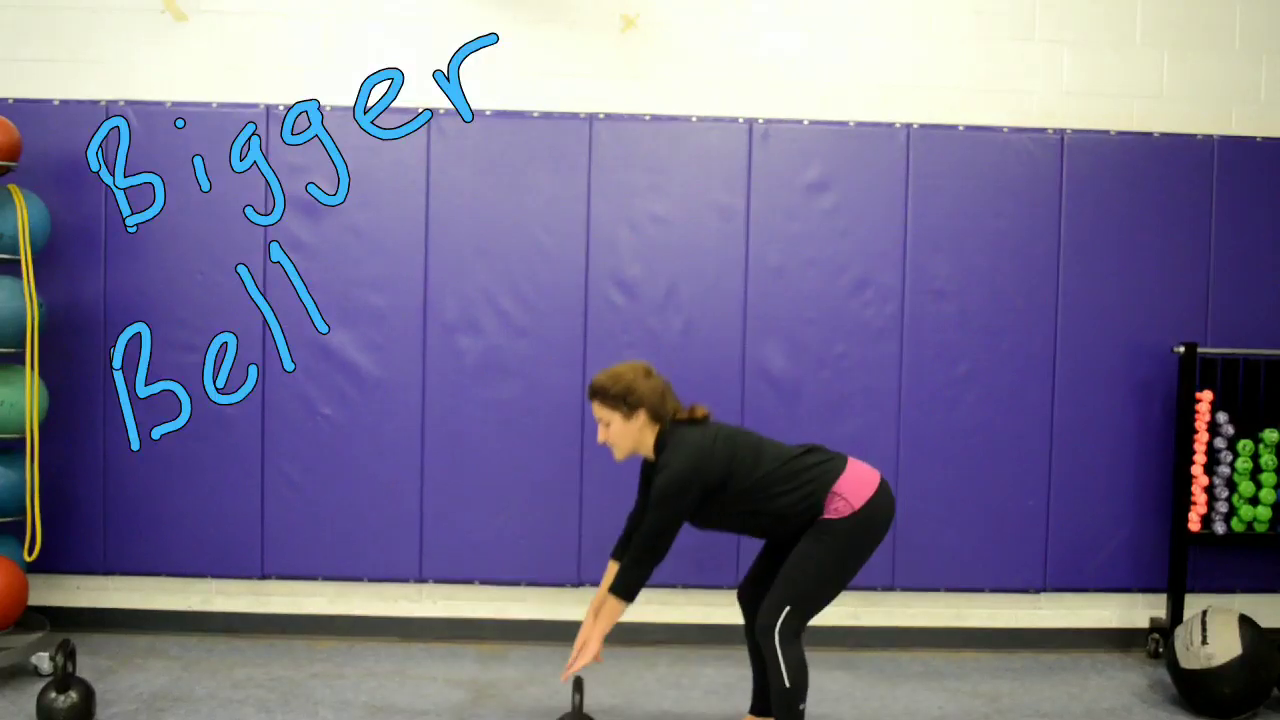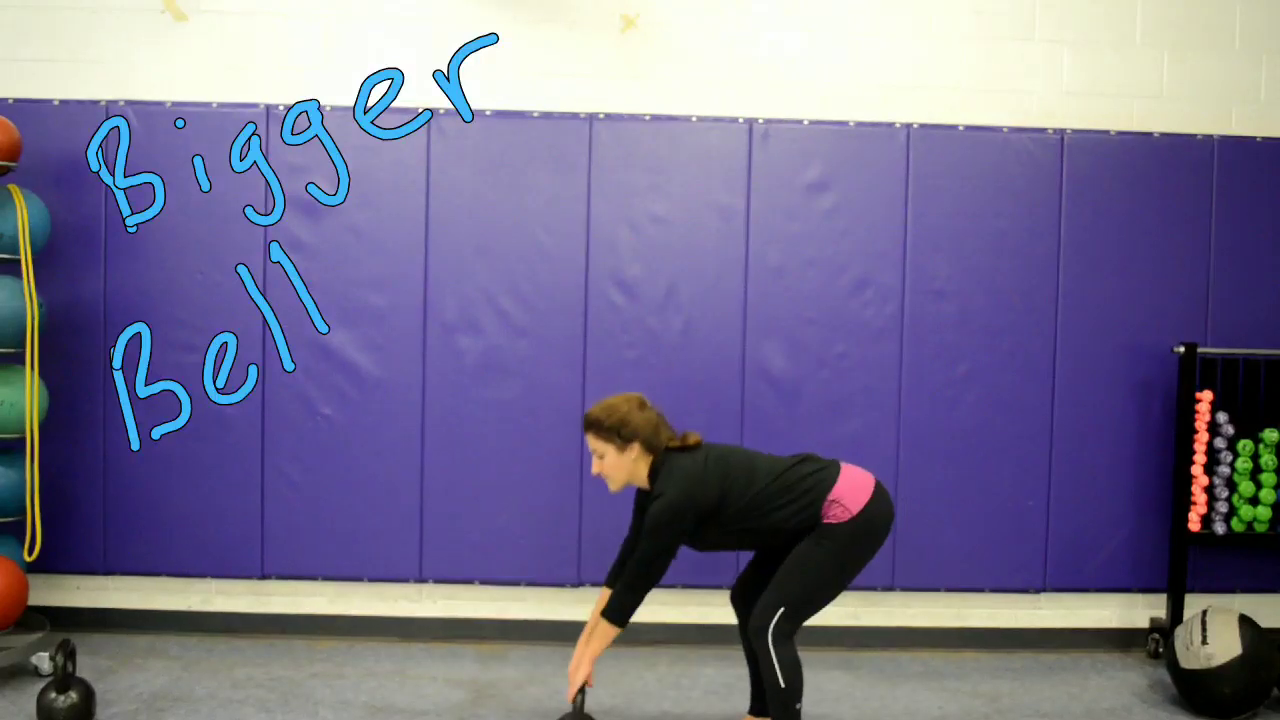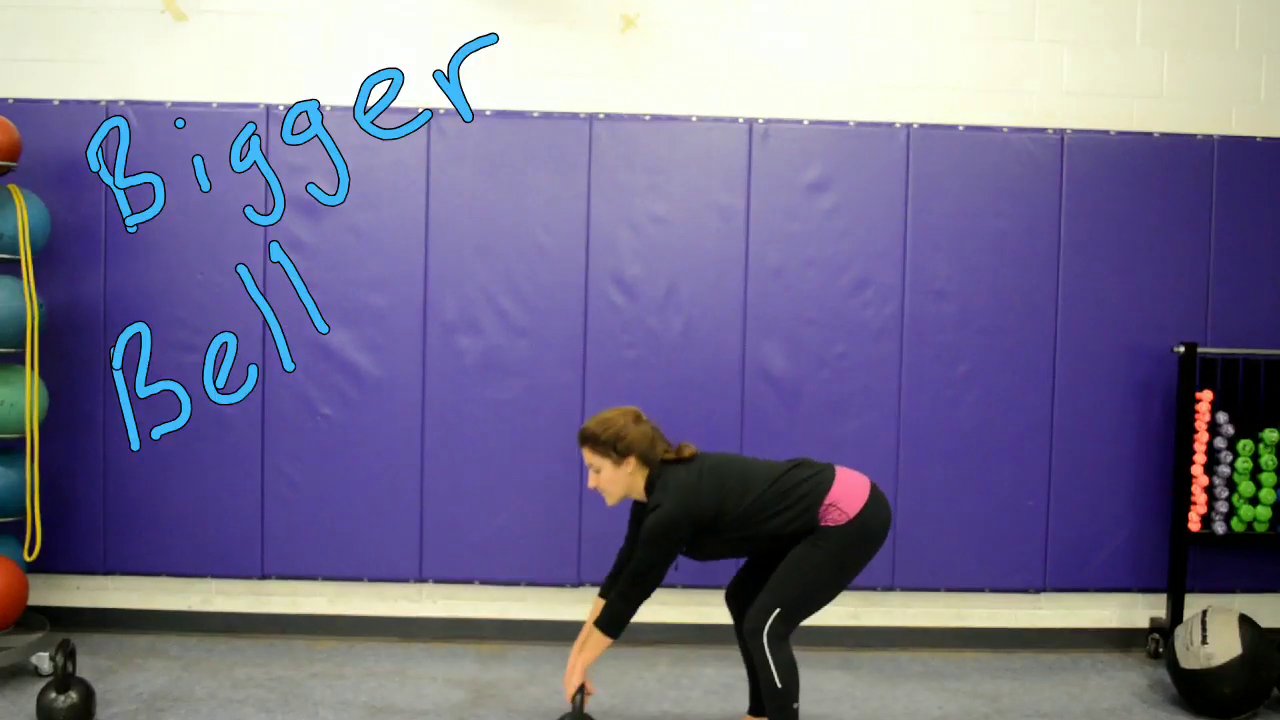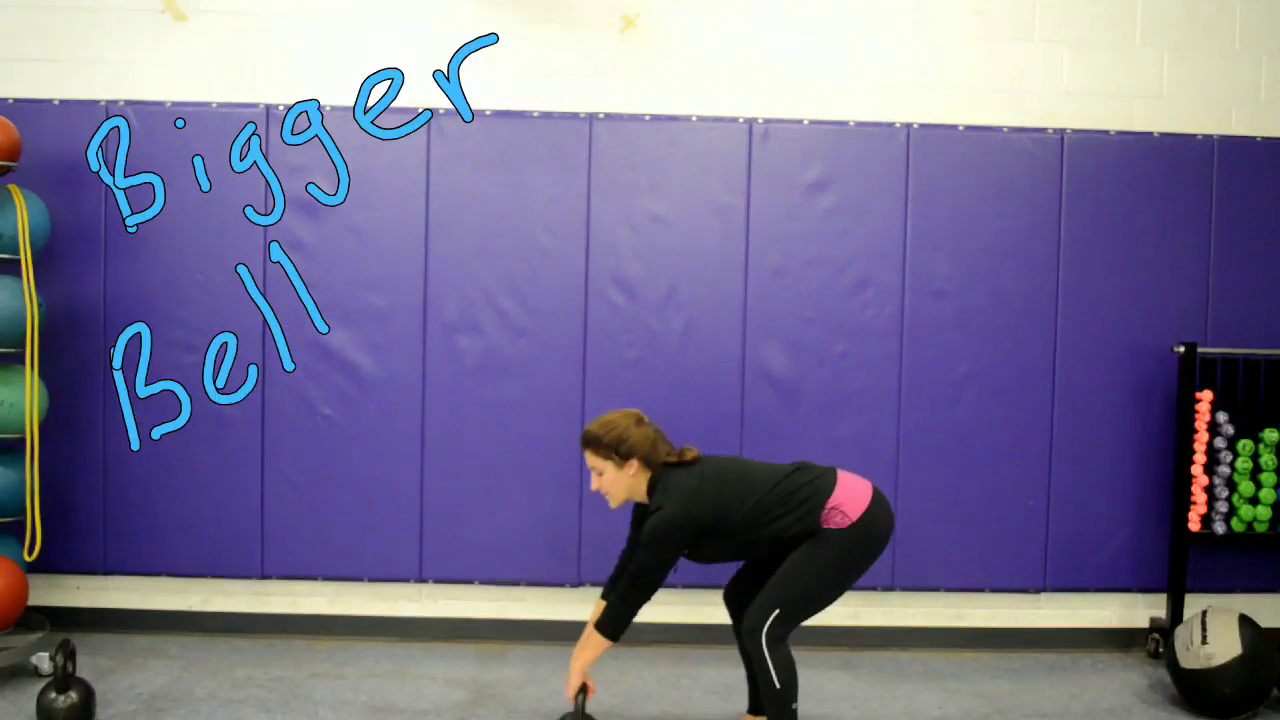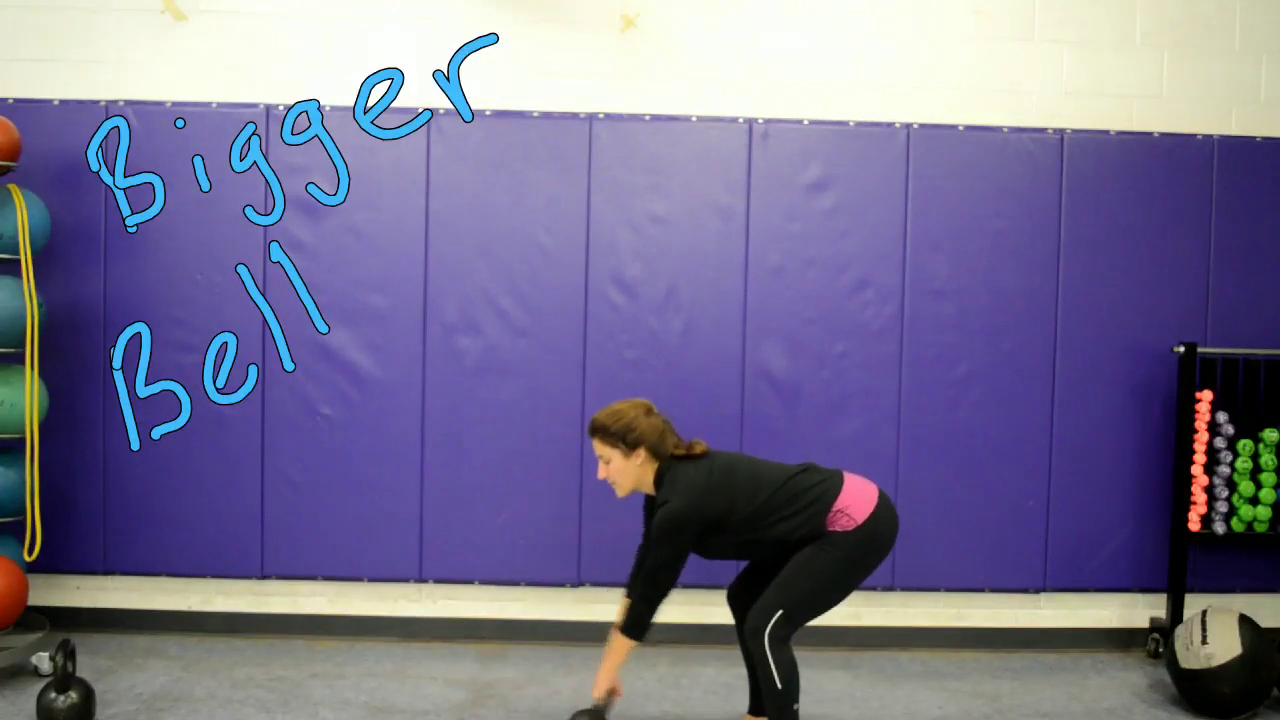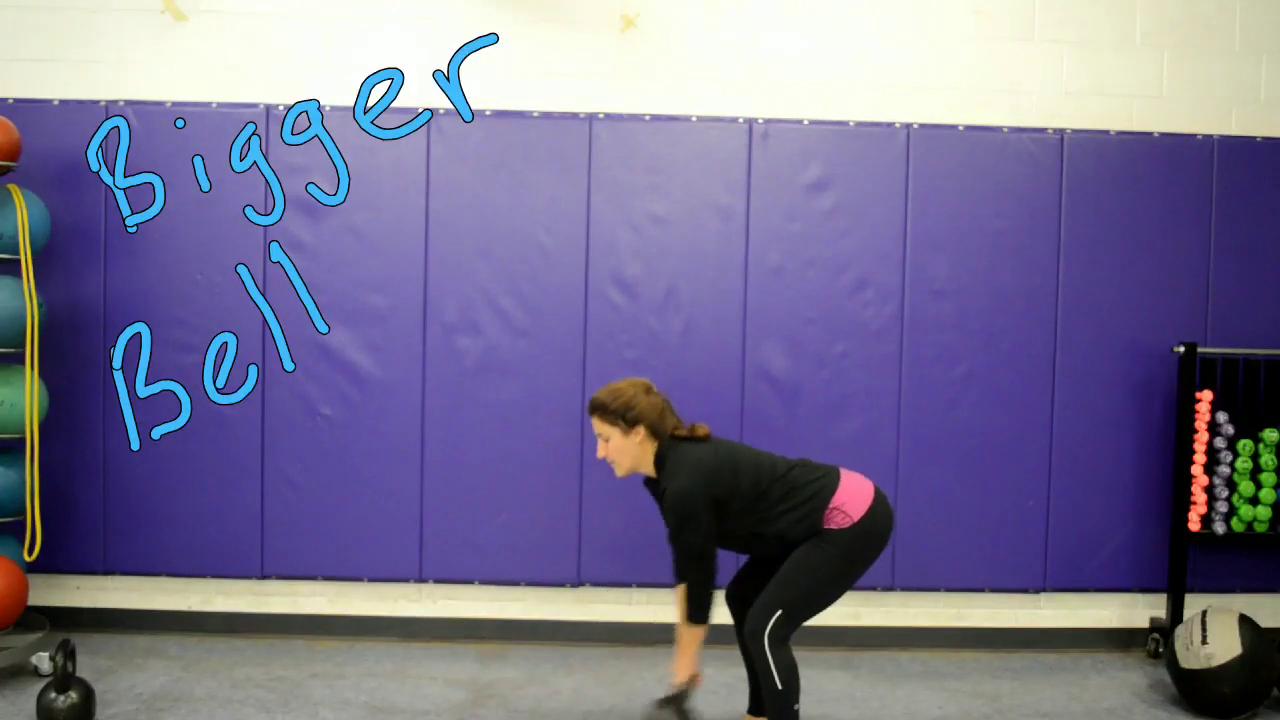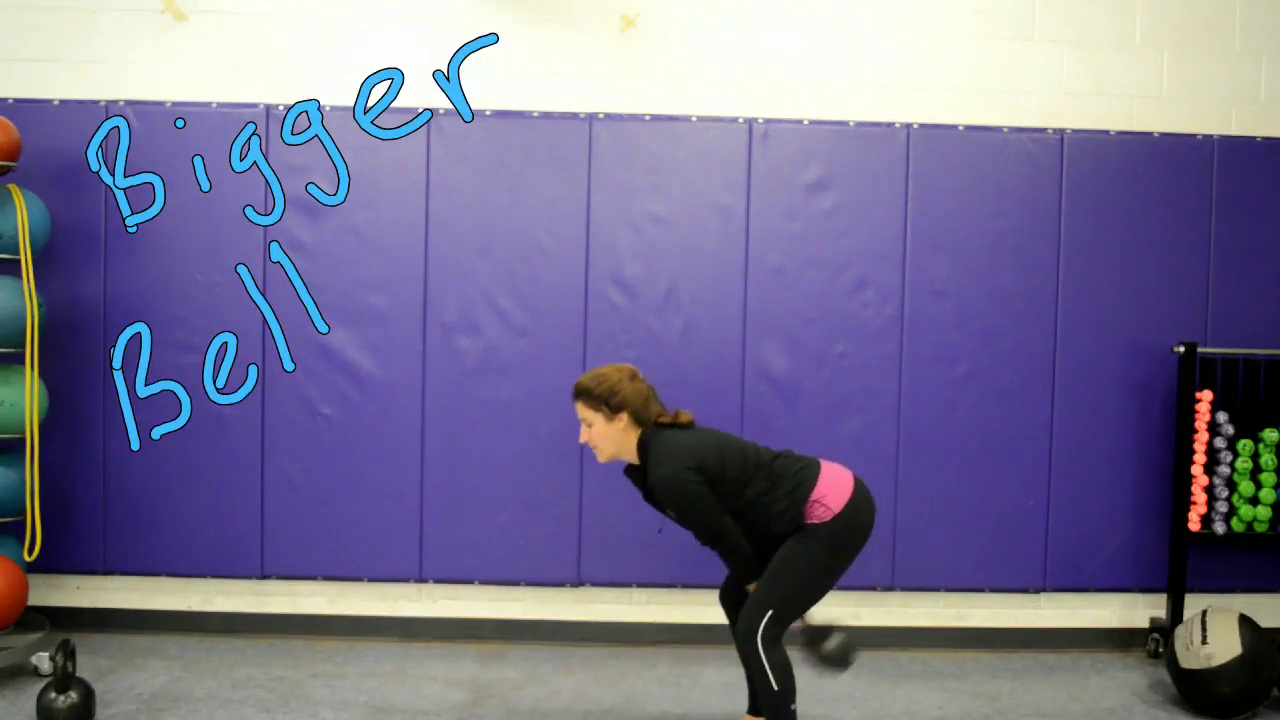
dt=0.2s
person 1, frame 1
left shoulder: (683, 464)
right shoulder: (668, 453)
left elbow: (645, 556)
right elbow: (633, 540)
left wrist: (599, 634)
right wrist: (592, 617)
left hip: (853, 507)
right hip: (825, 505)
left knee: (777, 623)
right knee: (754, 599)
person 1, frame 2
left shoulder: (677, 492)
right shoulder: (663, 478)
left elbow: (638, 583)
right elbow: (627, 567)
left wrist: (588, 658)
right wrist: (584, 644)
left hip: (852, 513)
right hip: (826, 509)
left knee: (770, 625)
right knee: (747, 599)
person 1, frame 3
left shoulder: (673, 505)
right shoulder: (659, 488)
left elbow: (632, 593)
right elbow: (622, 577)
left wrist: (581, 664)
right wrist: (578, 653)
left hip: (850, 516)
right hip: (823, 511)
left knee: (765, 626)
right knee: (742, 599)
person 1, frame 4
left shoulder: (675, 509)
right shoulder: (662, 489)
left elbow: (632, 595)
right elbow: (624, 578)
left wrist: (581, 664)
right wrist: (579, 654)
left hip: (853, 520)
right hip: (827, 513)
left knee: (762, 627)
right knee: (741, 599)
person 1, frame 5
left shoulder: (682, 501)
right shoulder: (672, 483)
left elbow: (651, 593)
right elbow: (644, 575)
left wrist: (609, 670)
right wrist: (608, 662)
left hip: (858, 523)
right hip: (834, 516)
left knee: (766, 628)
right knee: (744, 599)
person 1, frame 6
left shoulder: (686, 483)
right shoulder: (673, 466)
left elbow: (700, 575)
right elbow: (689, 566)
left wrist: (687, 658)
right wrist: (685, 648)
left hip: (853, 520)
right hip: (829, 513)
left knee: (766, 627)
right knee: (743, 598)
person 1, frame 7
left shoulder: (671, 470)
right shoulder: (657, 454)
left elbow: (730, 544)
right elbow: (724, 536)
left wrist: (763, 595)
right wrist: (761, 592)
left hip: (835, 512)
right hip: (814, 505)
left knee: (757, 627)
right knee: (738, 599)
